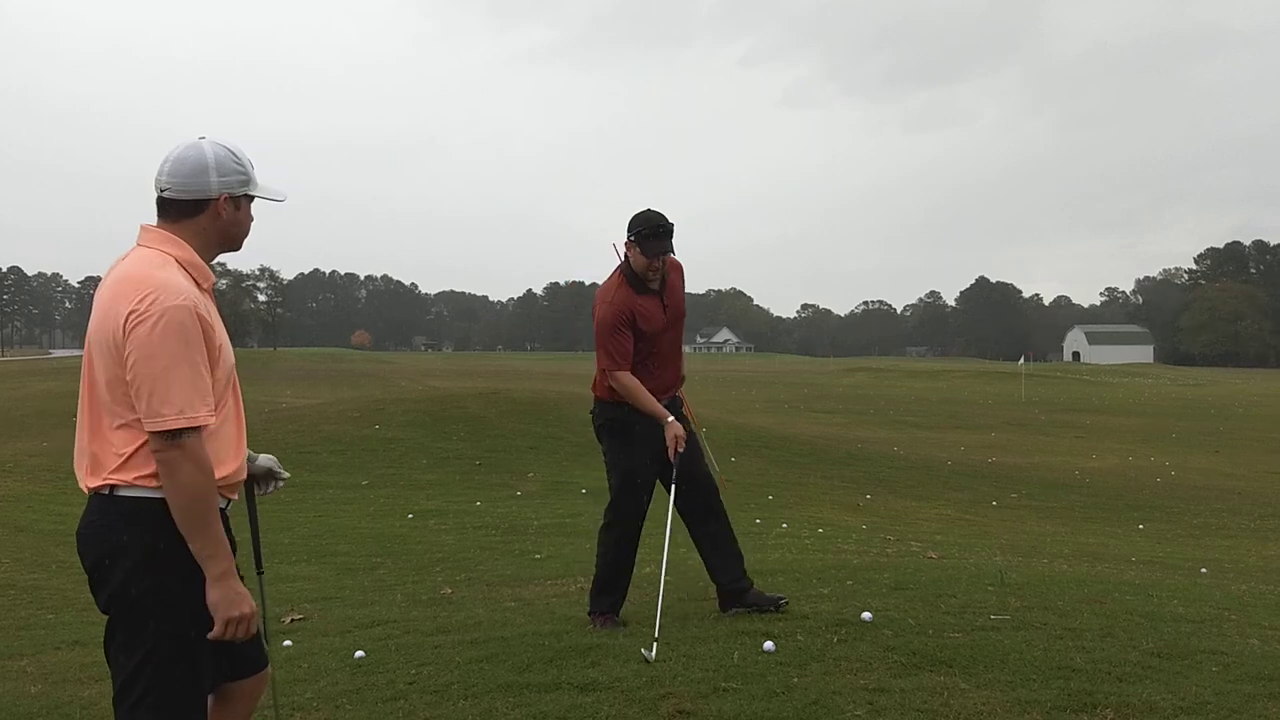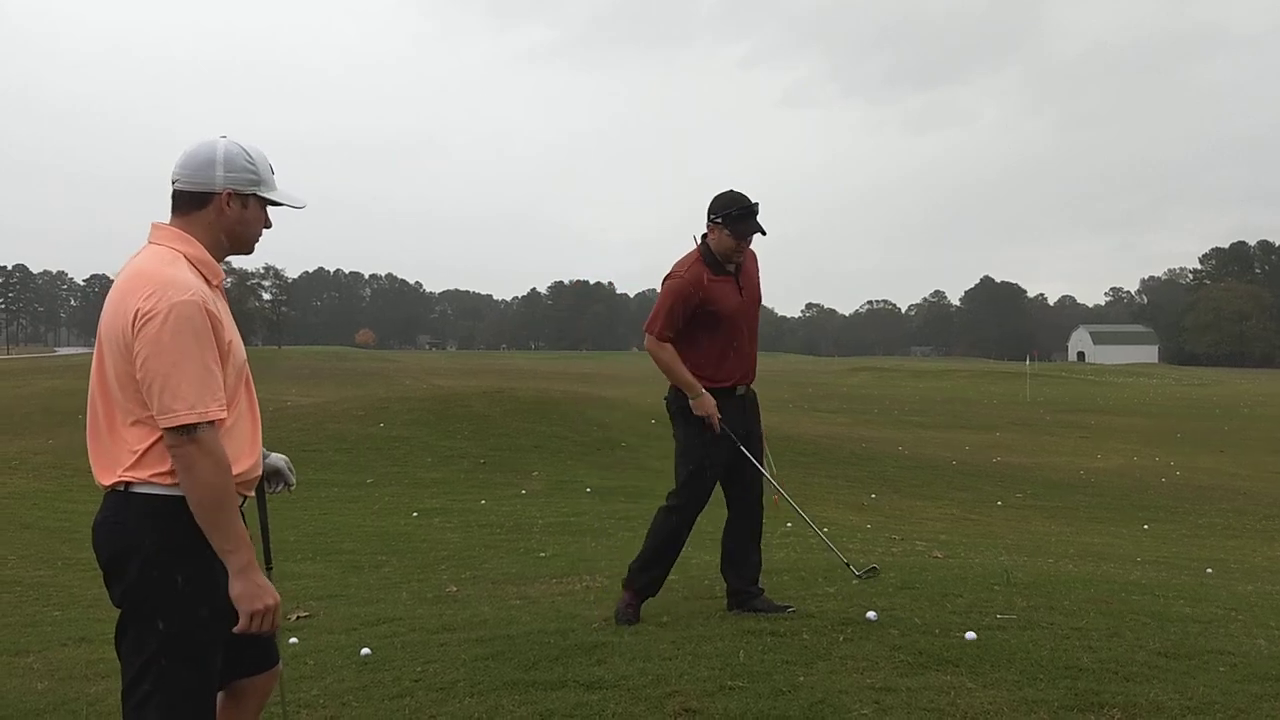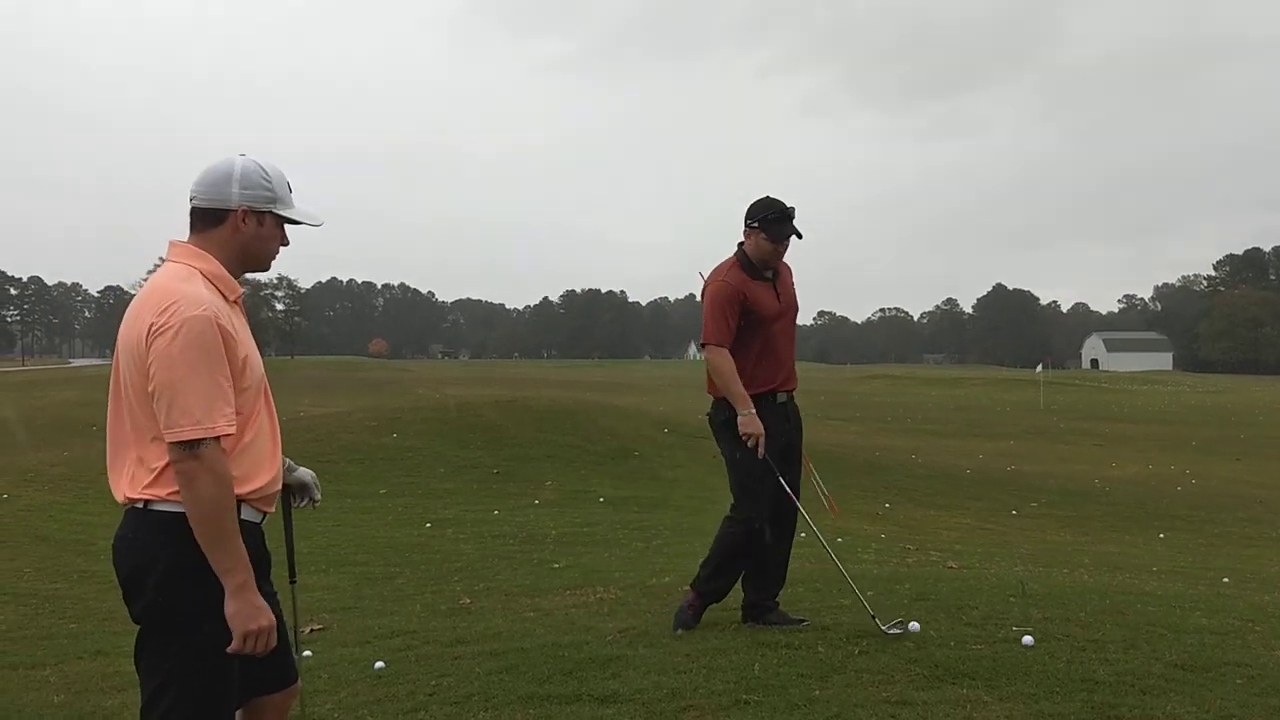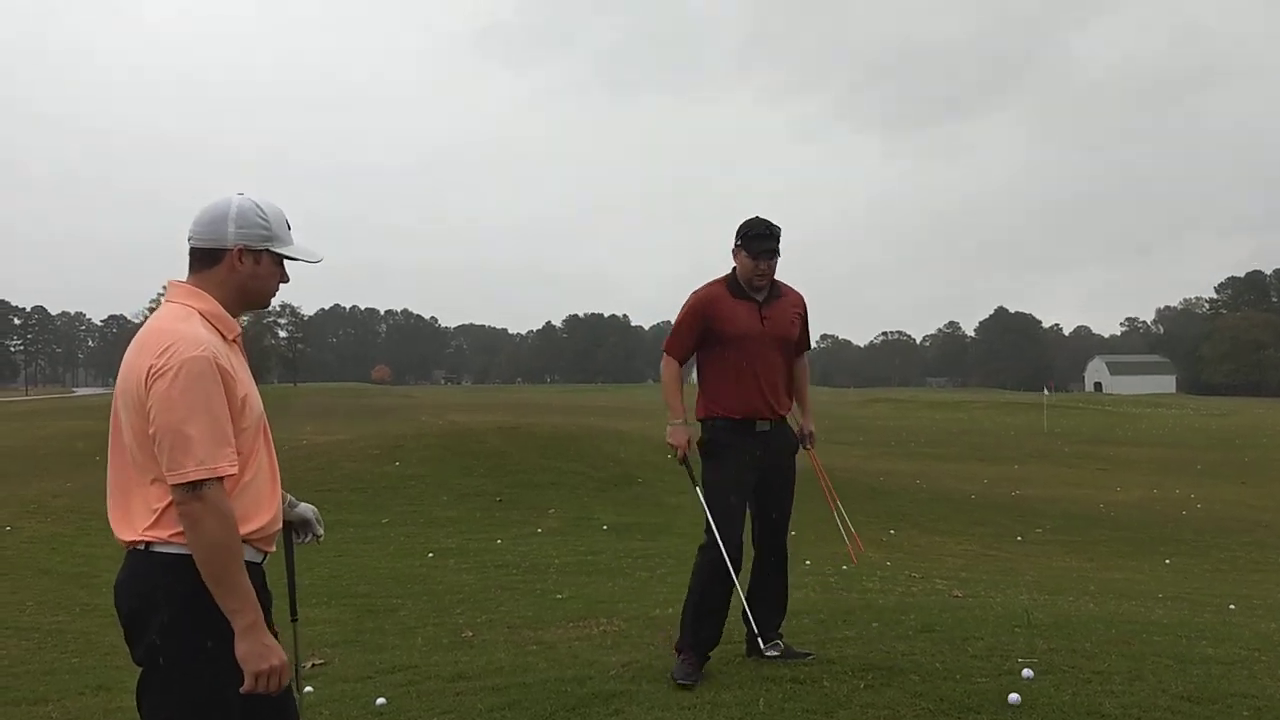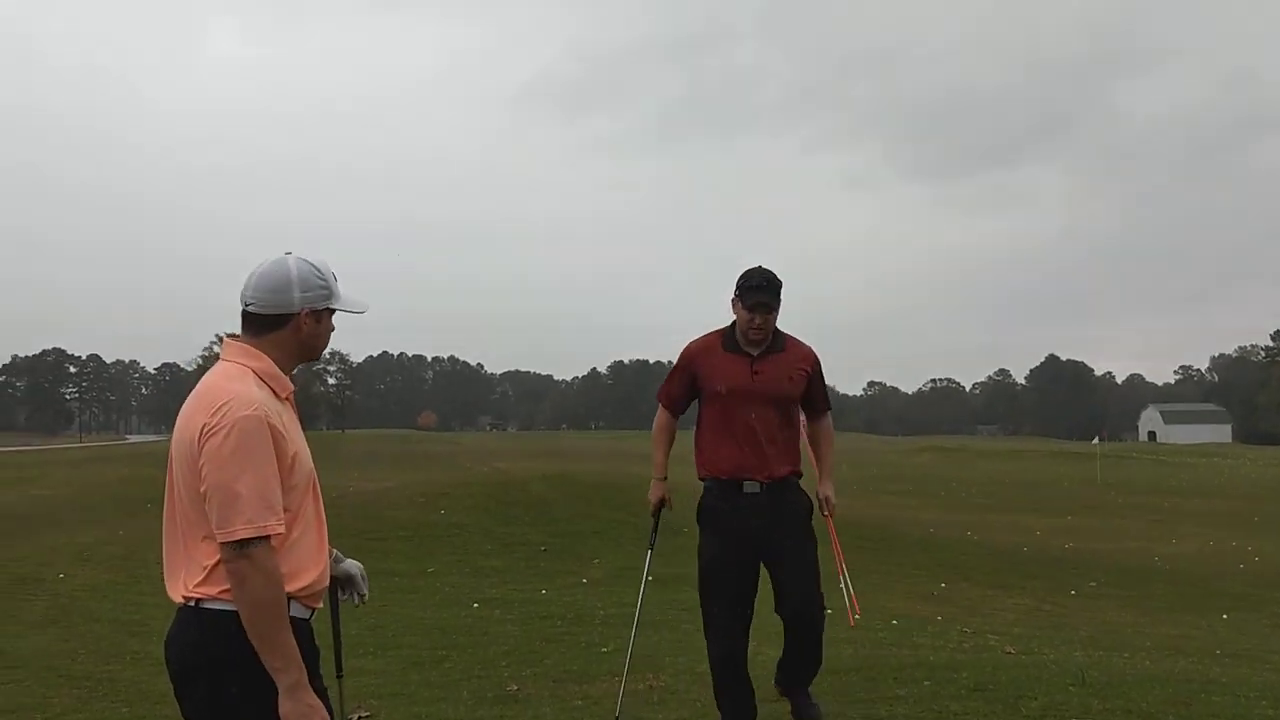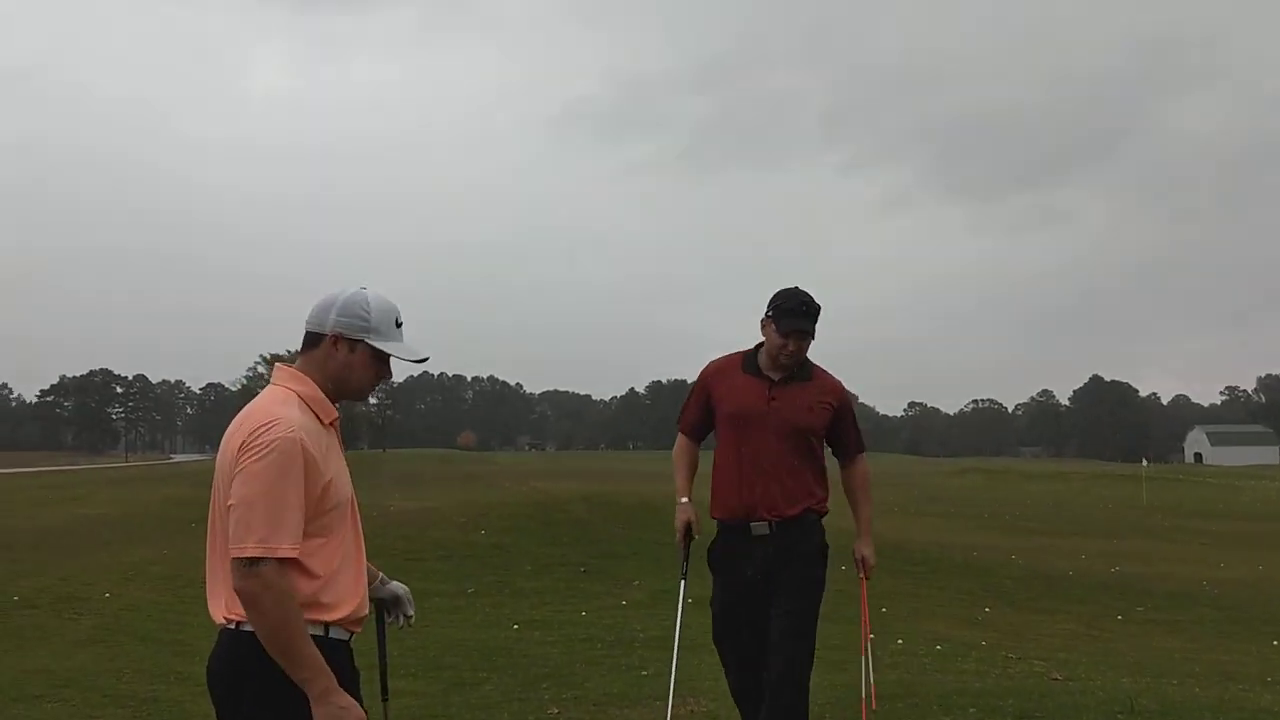
dt=0.5s
person 1, frame 1
left shoulder: (159, 275)
right shoulder: (168, 296)
right elbow: (175, 447)
left wrist: (238, 459)
right wrist: (221, 575)
left hip: (169, 523)
right hip: (153, 530)
person 1, frame 2
left shoulder: (177, 276)
right shoulder: (176, 292)
right elbow: (189, 442)
left wrist: (251, 454)
right wrist: (243, 569)
left hip: (189, 521)
right hip: (170, 527)
left knee: (253, 672)
person 1, frame 3
left shoulder: (202, 295)
right shoulder: (191, 308)
right elbow: (194, 458)
left wrist: (275, 467)
right wrist: (239, 588)
left hip: (211, 535)
right hip: (188, 548)
person 1, frame 4
left shoulder: (203, 335)
right shoulder: (190, 349)
right elbow: (197, 498)
left wrist: (278, 504)
right wrist: (249, 627)
left hip: (214, 579)
right hip: (190, 588)
person 1, frame 5
left shoulder: (254, 392)
right shoulder: (243, 408)
right elbow: (246, 556)
left wrist: (328, 559)
left hip: (261, 632)
right hip: (241, 642)
person 1, frame 6
left shoulder: (309, 419)
right shoulder: (282, 429)
right elbow: (255, 576)
left wrist: (374, 580)
left hip: (306, 653)
right hip: (278, 668)
person 2, frame 1
left shoulder: (673, 273)
right shoulder: (613, 302)
right elbow: (618, 375)
right wrist: (664, 420)
left hip: (668, 408)
right hip: (625, 417)
left knee: (703, 500)
right knee: (626, 513)
left ankle: (735, 589)
right ankle: (604, 607)
person 2, frame 2
left shoulder: (748, 262)
right shoulder: (687, 278)
right elbow: (655, 341)
right wrist: (696, 394)
left hip: (742, 397)
right hip: (702, 404)
left knee: (749, 498)
right knee: (688, 498)
left ankle: (743, 590)
right ankle: (635, 589)
person 2, frame 3
left shoulder: (782, 273)
right shoulder: (726, 283)
right elbow: (715, 351)
right wrist: (746, 411)
left hip: (784, 408)
right hip: (745, 415)
left knee: (782, 511)
right knee: (751, 512)
left ankle: (761, 603)
right ankle: (701, 593)
person 2, frame 4
left shoulder: (793, 302)
right shoulder: (707, 301)
right elbow: (672, 360)
left wrist: (805, 414)
right wrist: (677, 423)
left hip: (776, 436)
right hip: (727, 438)
left knee: (774, 541)
right knee: (724, 544)
left ankle: (766, 637)
right ankle: (692, 648)
person 2, frame 5
left shoulder: (802, 357)
right shoulder: (700, 353)
left elbow: (819, 416)
right elbow: (667, 412)
left wrist: (826, 479)
right wrist: (659, 477)
left hip: (784, 499)
right hip: (724, 502)
left knee: (805, 606)
right knee: (725, 620)
person 2, frame 6
left shoulder: (830, 392)
right shoulder: (718, 376)
left elbow: (852, 461)
right elbow: (687, 438)
left wrist: (864, 535)
right wrist: (683, 500)
left hip: (800, 545)
right hip: (735, 542)
left knee: (789, 667)
right knee: (739, 661)
